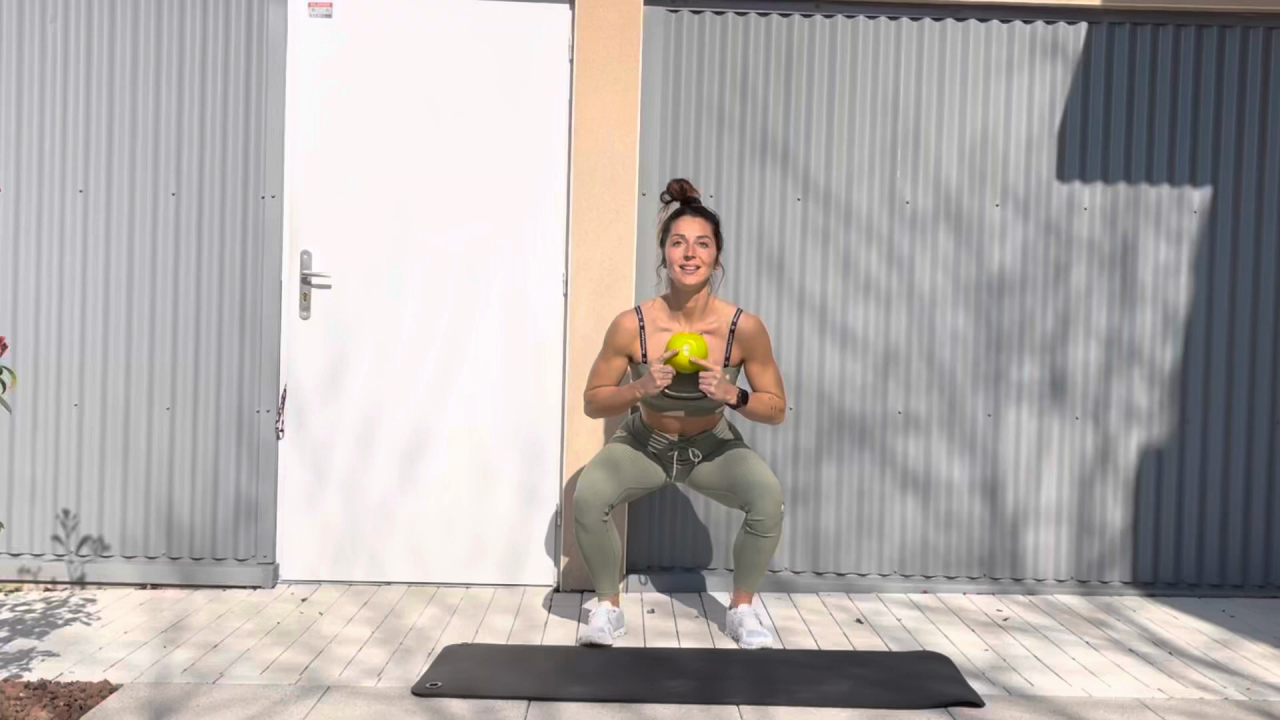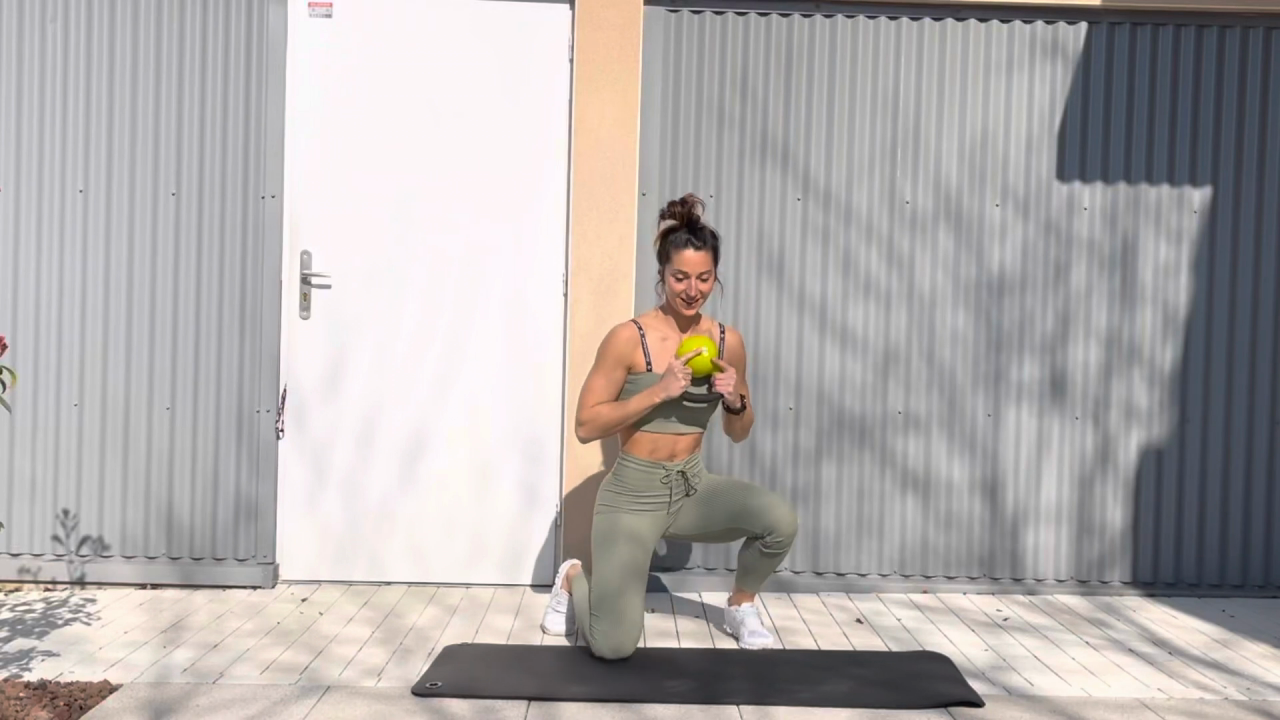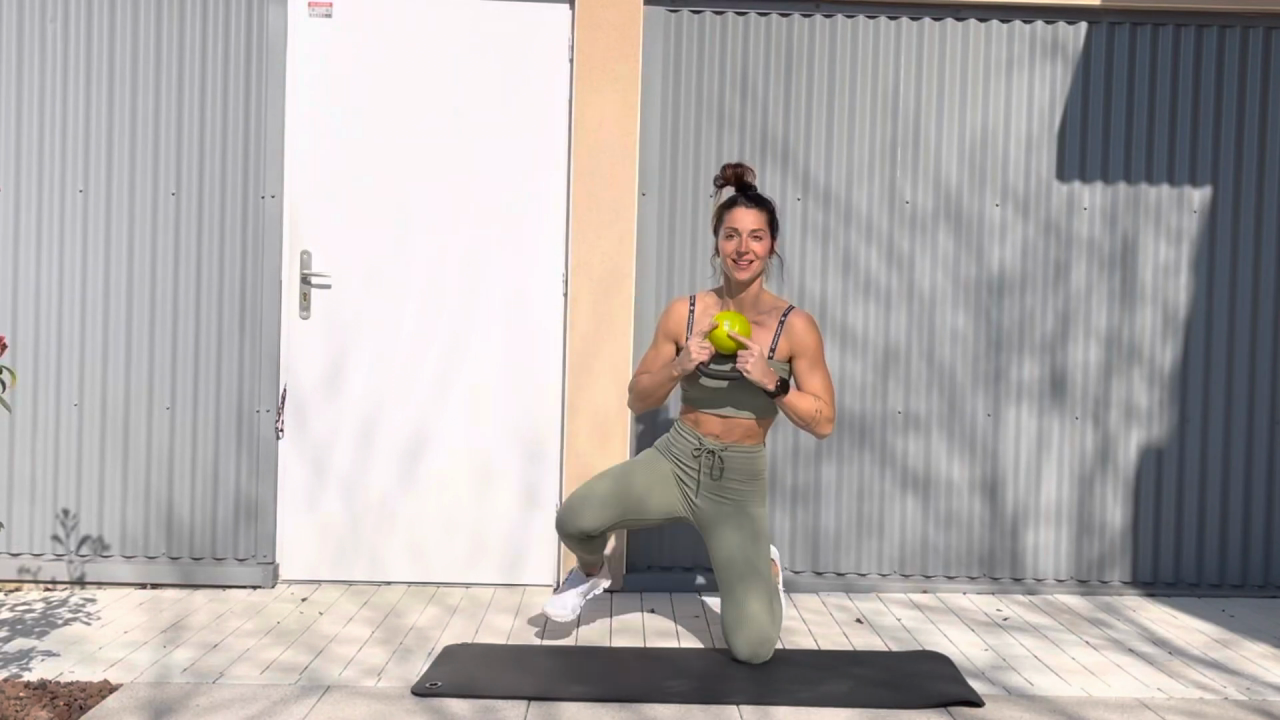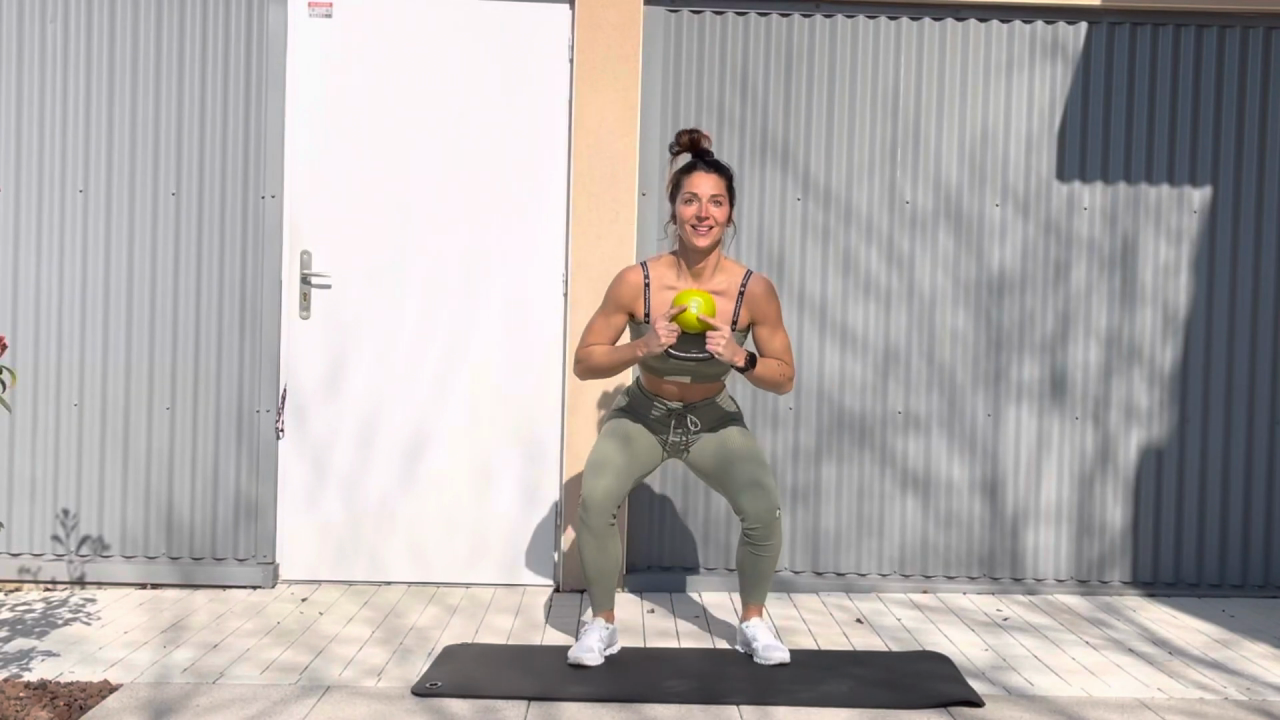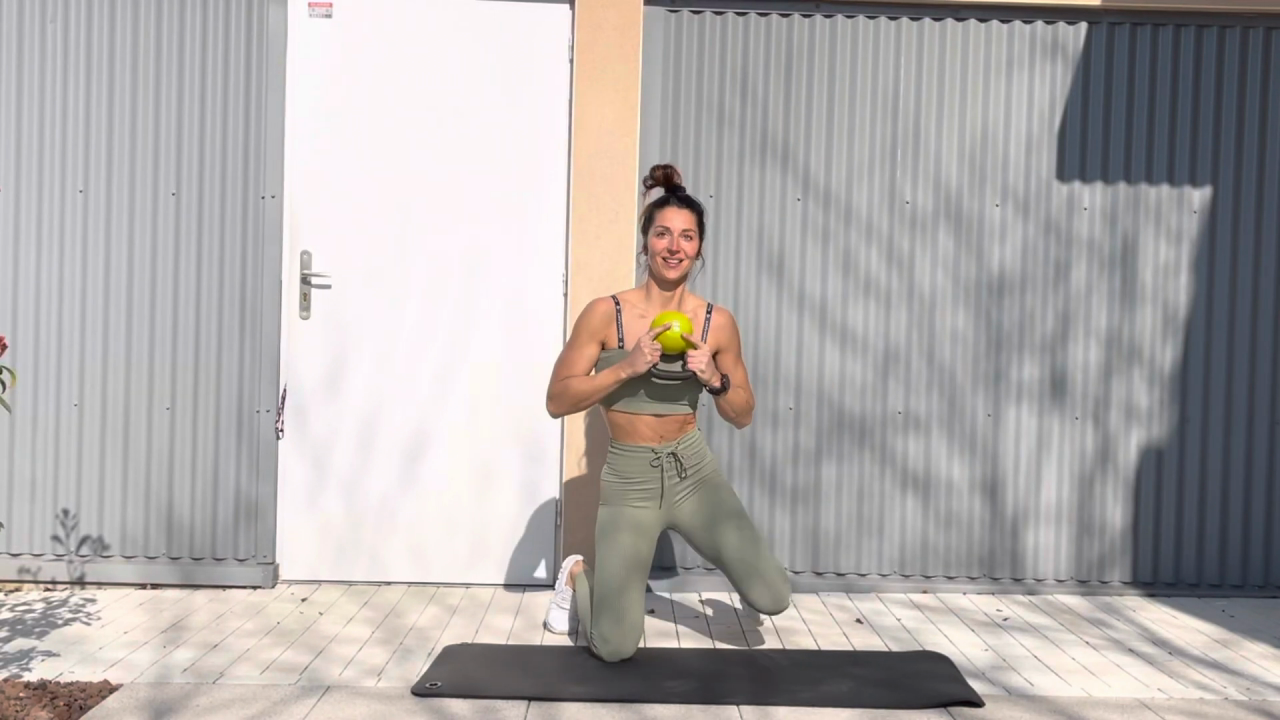
dt=1s
person 1, frame 1
left shoulder: (744, 327)
right shoulder: (631, 325)
left elbow: (776, 408)
right elbow: (593, 402)
left wrist: (733, 395)
right wrist: (641, 388)
left hip: (711, 446)
right hip: (644, 443)
left knee: (768, 497)
right knee: (589, 496)
left ankle: (741, 609)
right ankle: (608, 605)
person 1, frame 2
left shoulder: (728, 342)
right shoulder: (627, 339)
left elbow: (739, 433)
right elbow: (586, 426)
left wrist: (737, 400)
right wrist: (657, 391)
left hip: (693, 486)
right hip: (630, 495)
left knee: (780, 520)
right knee: (613, 644)
left ankle: (740, 606)
right ankle: (576, 581)
person 1, frame 3
left shoulder: (795, 326)
right shoulder: (682, 313)
left elbow: (823, 422)
right elbow: (638, 400)
left wrist: (772, 381)
right wrist: (678, 367)
left hip: (739, 481)
right hip: (674, 460)
left knee: (753, 648)
right knee: (576, 517)
left ankle: (765, 570)
right ankle: (590, 570)
person 1, frame 4
left shoulder: (754, 290)
right shoulder: (635, 282)
left elbow: (783, 377)
right elbow: (584, 363)
left wrist: (739, 358)
right wrist: (642, 348)
left hip: (713, 418)
right hip: (641, 413)
left knee: (763, 509)
right knee: (597, 500)
left ankle: (752, 621)
right ankle: (601, 624)
person 1, frame 5
left shoulder: (716, 321)
right shoulder: (603, 313)
left elbow: (741, 415)
right elbow: (558, 401)
left wrist: (718, 377)
right wrist: (626, 366)
left hip: (694, 475)
right hip: (629, 481)
left knee: (772, 599)
right knee: (613, 648)
left ankle: (750, 564)
right ankle: (578, 577)
